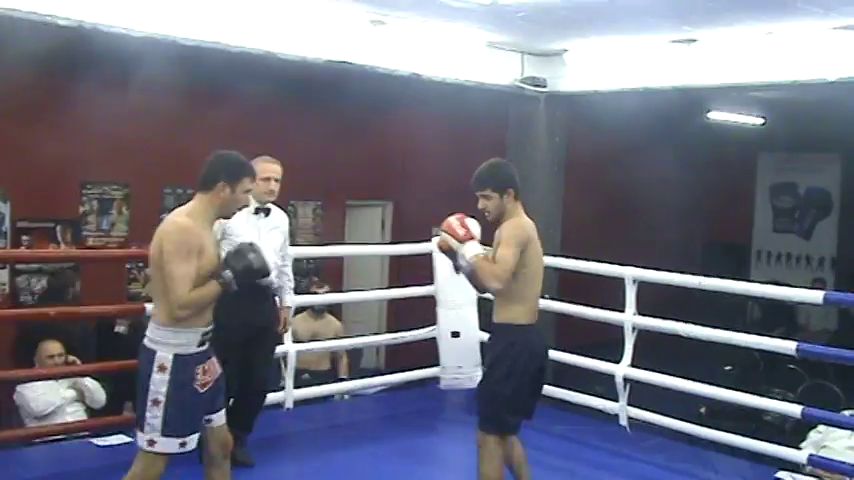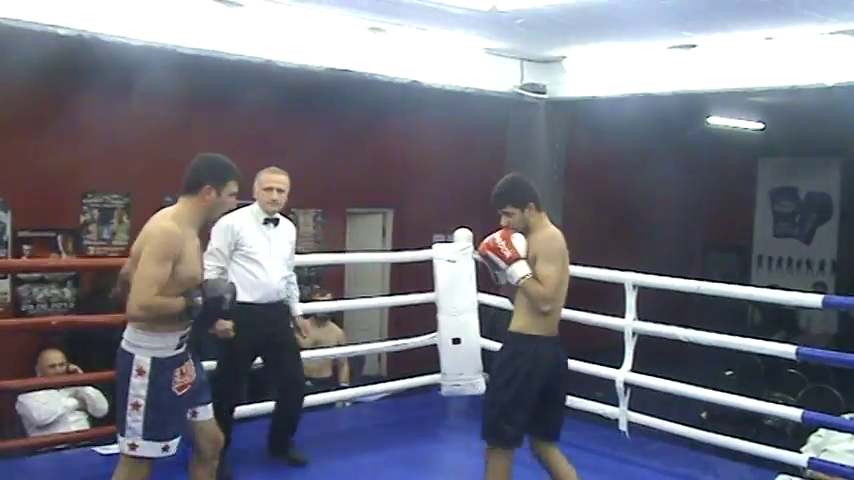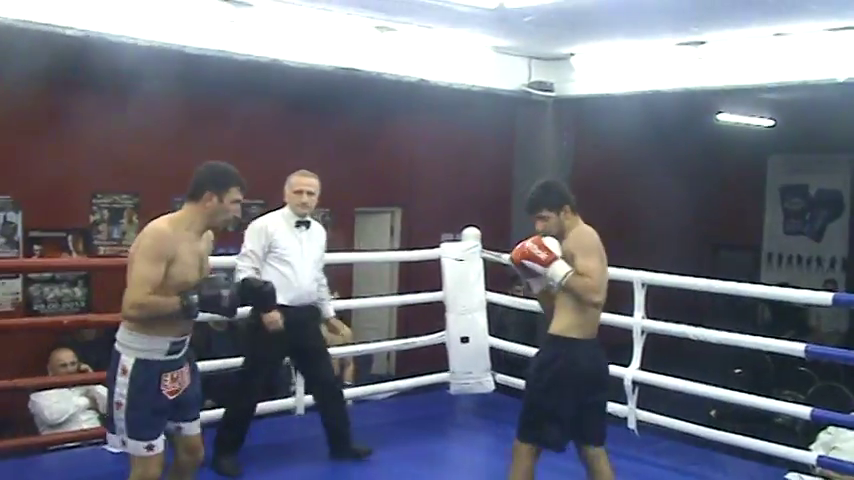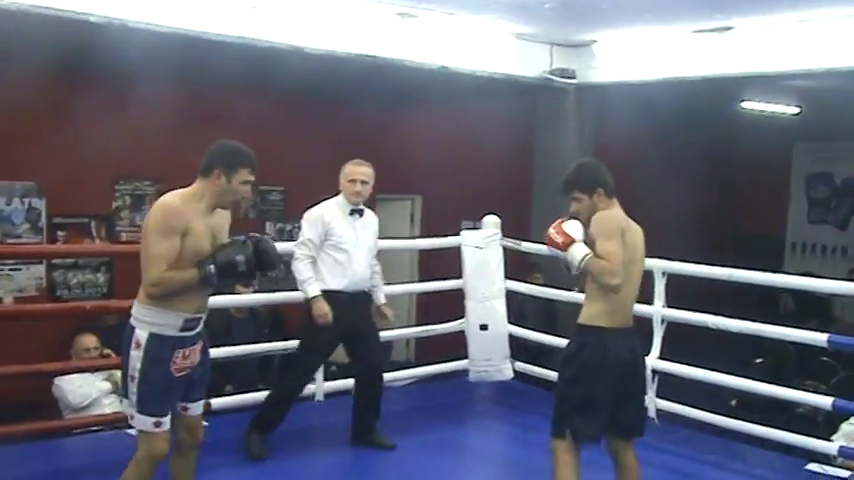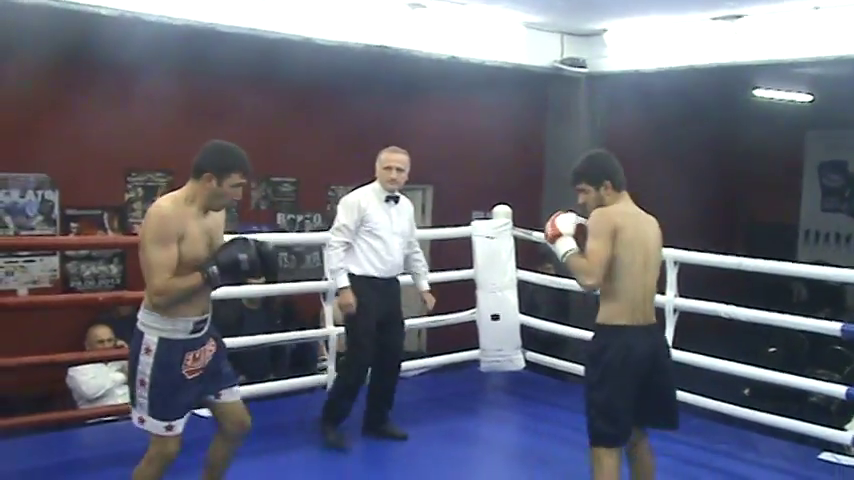
dt=0.2s
person 1, frame 1
left shoulder: (201, 227)
right shoulder: (182, 229)
right elbow: (181, 305)
left wrist: (238, 268)
right wrist: (229, 276)
left hip: (196, 352)
right hip: (172, 357)
left knee: (221, 446)
person 1, frame 2
left shoulder: (184, 228)
right shoulder: (166, 232)
left elbow: (128, 275)
right elbow: (137, 308)
right wrist: (195, 302)
left hip: (175, 356)
right hip: (149, 361)
left knee: (211, 443)
person 1, frame 3
left shoulder: (204, 237)
right shoulder: (162, 235)
right elbow: (133, 307)
left wrist: (237, 294)
right wrist: (195, 301)
left hip: (176, 359)
right hip: (142, 362)
person 1, frame 4
left shoulder: (221, 215)
right shoulder: (171, 210)
right elbow: (154, 284)
left wrist: (245, 261)
right wrist: (213, 269)
left hip: (190, 337)
right hip: (154, 338)
left knee: (191, 436)
right knee: (155, 447)
person 1, frame 5
left shoulder: (215, 214)
right shoulder: (165, 215)
right elbow: (159, 293)
left wrist: (242, 265)
right wrist: (216, 271)
left hip: (201, 336)
right hip: (163, 340)
left knee: (237, 424)
right knee: (165, 447)
person 2, frame 1
left shoulder: (514, 228)
right shoulder: (516, 228)
left elbow: (496, 282)
right elbow: (486, 282)
left wrist: (468, 245)
right wrist: (463, 258)
left hip: (514, 341)
right hip: (521, 338)
left knee: (490, 434)
right knee: (504, 430)
person 2, frame 2
left shoulder: (546, 239)
right shoulder: (539, 240)
left elbow: (544, 301)
left wrist: (515, 265)
right wrist: (501, 269)
left hip: (527, 351)
right hip: (548, 351)
left knee: (498, 444)
right knee: (544, 444)
person 2, frame 3
left shoulder: (581, 236)
right shoulder: (579, 240)
left elbow: (594, 294)
left wrist: (553, 266)
right wrist: (535, 277)
left hip: (564, 353)
right hip: (589, 355)
left knee: (526, 444)
right knee: (592, 450)
person 2, frame 4
left shoulder: (604, 220)
right shoulder: (634, 229)
left elbow: (613, 278)
left wrist: (575, 250)
right wrist: (577, 254)
left hip: (595, 342)
right hip: (626, 343)
left knee: (563, 441)
right knee: (621, 441)
person 2, frame 5
left shoulder: (604, 216)
right shoulder: (650, 223)
left elbow: (590, 279)
left wrist: (562, 242)
right wrist: (578, 243)
left hip: (616, 342)
right hip: (651, 338)
left knee: (605, 446)
right knee: (636, 433)
person 3, frame 1
left shoulder: (280, 218)
left wrist: (286, 303)
left hip: (264, 304)
right hip: (229, 304)
left knee: (259, 379)
right knee: (225, 376)
left ankle: (236, 439)
person 3, frame 2
left shoulder: (288, 229)
right shoulder: (233, 223)
right elbow: (211, 270)
left wrist: (296, 311)
left hip: (276, 314)
right hip: (241, 314)
left knee: (293, 381)
right knee: (228, 388)
left ankle: (281, 443)
person 3, frame 3
left shoulder: (319, 232)
right shoulder: (265, 226)
right elbow: (245, 271)
left wrist: (328, 312)
right wrist: (264, 308)
left hip: (307, 317)
right hip: (274, 316)
left knee: (326, 382)
right knee: (251, 387)
left ankle: (341, 443)
right ankle: (225, 450)
person 3, frame 4
left shoulder: (371, 219)
right shoulder: (321, 214)
right elbow: (301, 259)
left wrist: (380, 300)
right wrist: (316, 298)
left hip: (360, 303)
right hip: (329, 302)
left knee: (371, 369)
right knee: (302, 369)
left ankle: (365, 430)
right ankle: (259, 430)
person 3, frame 5
left shoulder: (406, 206)
right shoulder: (357, 201)
left elbow: (412, 251)
right elbow: (336, 245)
left wrist: (424, 286)
right wrist: (343, 287)
left hip: (390, 288)
right hip: (364, 288)
left knee: (389, 359)
right knee: (360, 357)
left ankle: (376, 420)
right ankle: (331, 421)
